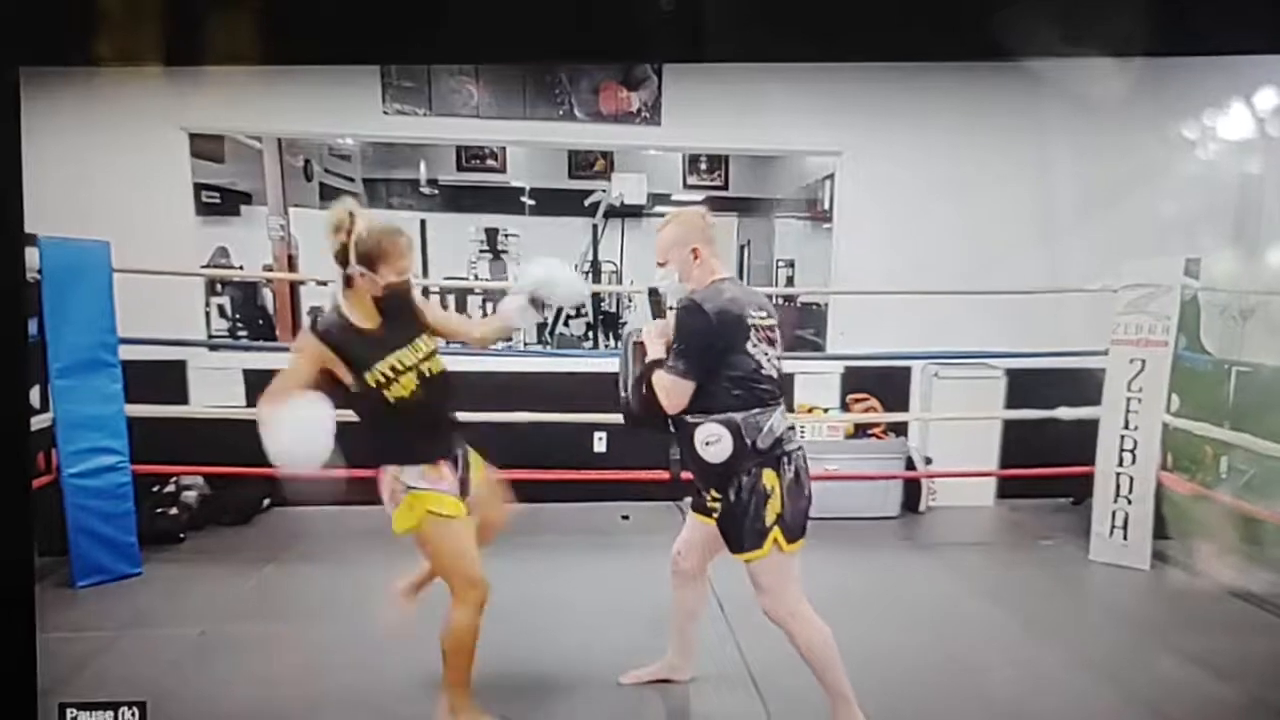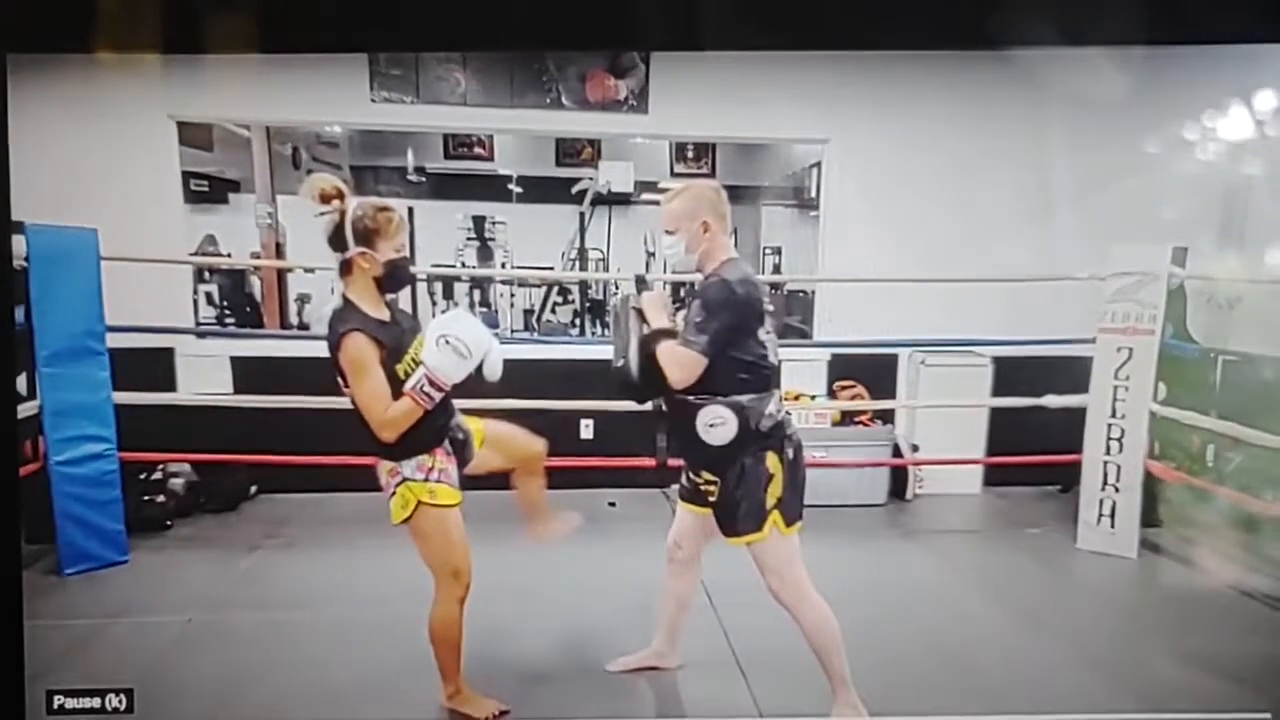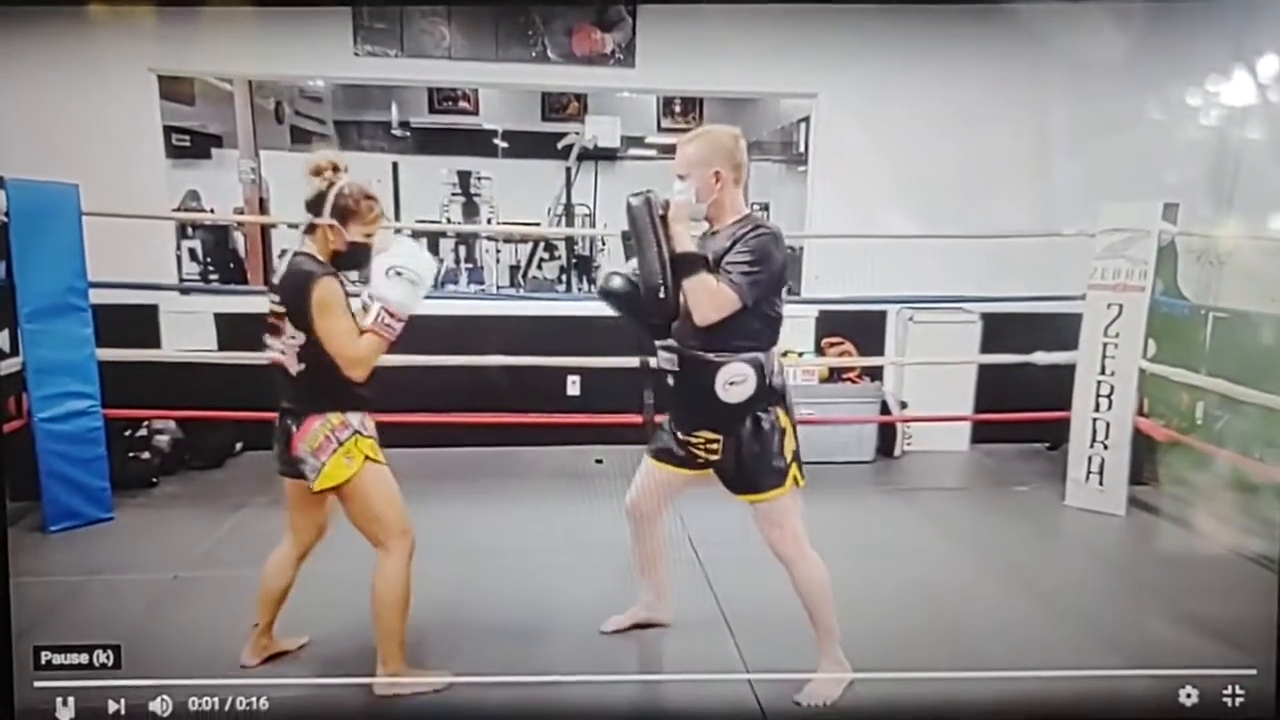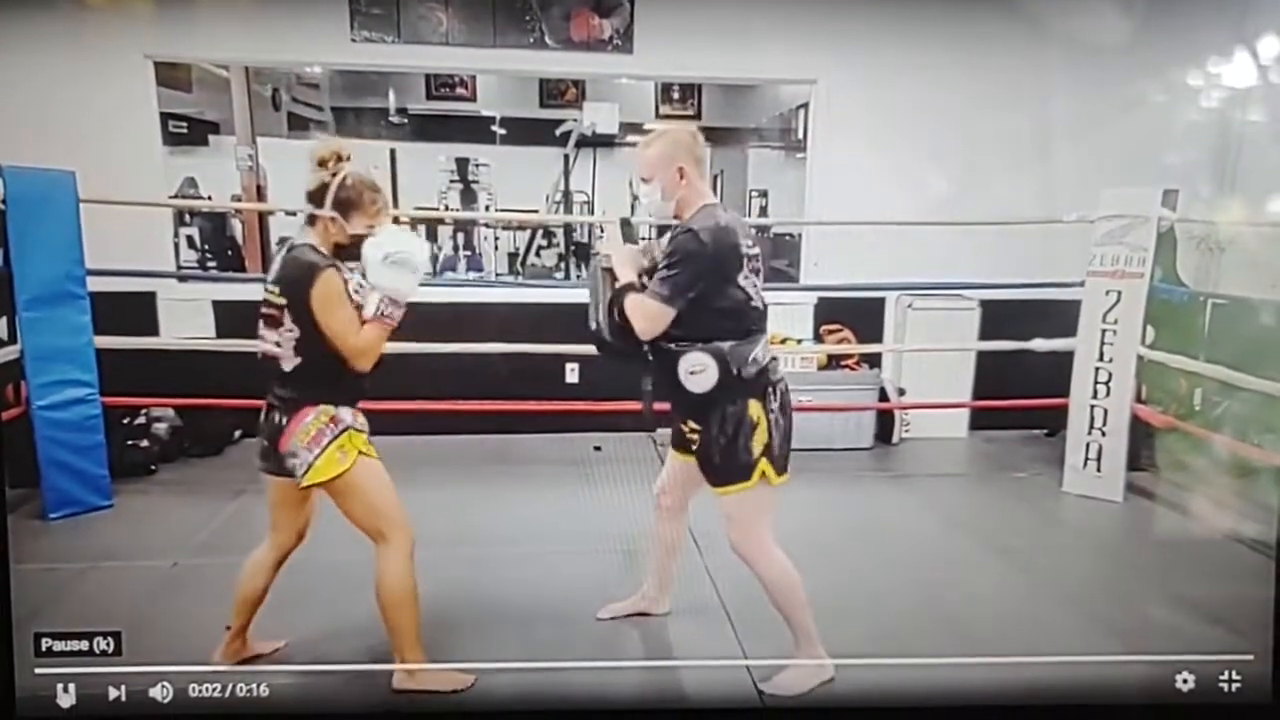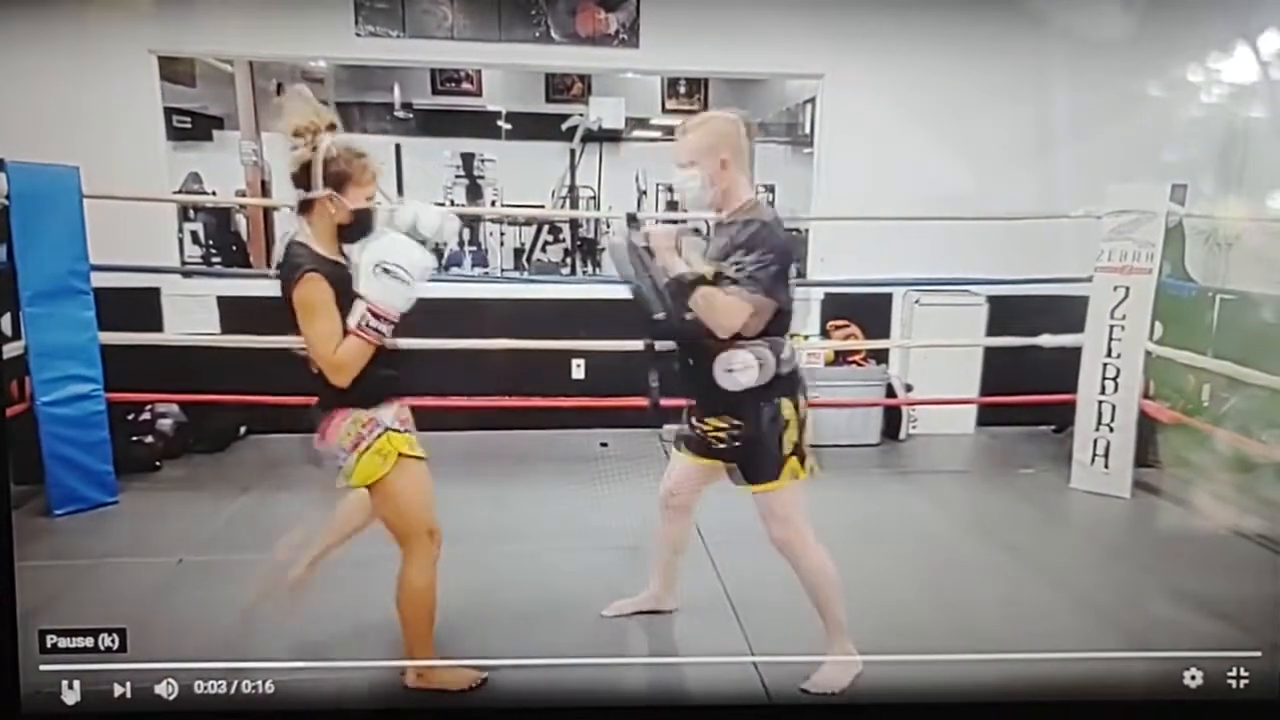
dt=1s
person 1, frame 1
left shoulder: (701, 310)
right shoulder: (750, 302)
left elbow: (672, 400)
left wrist: (658, 354)
right wrist: (676, 347)
left hip: (759, 473)
right hip: (735, 469)
left knee: (781, 605)
right knee: (686, 561)
right ankle: (677, 662)
person 1, frame 2
left shoulder: (726, 290)
right shoulder: (728, 284)
left elbow: (681, 372)
left wrist: (658, 320)
right wrist: (660, 328)
left hip: (755, 457)
right hip: (719, 454)
left knee: (787, 583)
right knee: (681, 549)
right ankle: (664, 649)
person 1, frame 3
left shoulder: (759, 241)
right shoulder: (705, 237)
left elbow: (709, 308)
right elbow: (683, 308)
left wrist: (682, 239)
left hip: (749, 414)
right hip: (692, 406)
left knee: (786, 539)
right knee: (641, 504)
left ankle: (833, 659)
right ankle: (655, 604)
person 1, frame 4
left shoulder: (696, 238)
right shoulder: (728, 227)
left elbow: (648, 324)
left wrist: (626, 273)
right wrist: (649, 275)
left hip: (740, 404)
right hip: (715, 399)
left knee: (750, 539)
right knee: (669, 495)
left ankle: (813, 654)
right ankle: (656, 595)
person 1, frame 5
left shoulder: (763, 231)
right shoulder: (722, 228)
left elbow: (732, 320)
left wrist: (678, 266)
right wrist: (675, 267)
left hip: (765, 405)
right hip: (716, 400)
left knee: (790, 534)
right knee: (674, 495)
left ankle: (843, 649)
right ankle: (660, 592)
person 2, frame 1
left shoulder: (408, 306)
right shoulder: (326, 337)
left elbow: (476, 333)
right elbow: (276, 400)
left wrist: (524, 303)
left hip: (447, 446)
right hip: (412, 475)
left knee: (491, 524)
right knee: (473, 590)
left ankle: (418, 581)
person 2, frame 2
left shoulder: (384, 307)
right shoulder: (354, 335)
right elbow: (387, 425)
left wrist: (461, 348)
right wrist: (440, 372)
left hip: (448, 432)
right hip: (415, 466)
left knee: (533, 449)
right knee: (455, 581)
left ankle: (540, 520)
person 2, frame 3
left shoulder: (293, 271)
right shoulder: (320, 282)
right elbow: (355, 363)
left wrist: (383, 295)
right wrist: (397, 304)
left hip: (298, 426)
right hip: (334, 430)
left knee: (300, 536)
right knee: (397, 541)
left ankle: (260, 641)
right ankle: (392, 669)
person 2, frame 4
left shoulder: (288, 259)
right shoulder: (321, 275)
right elbow: (360, 353)
left wrist: (372, 289)
right wrist: (392, 292)
left hip: (282, 420)
right hip: (323, 426)
left knee: (281, 538)
right knee: (396, 537)
left ankle: (233, 643)
right ankle: (411, 665)
person 2, frame 5
left shoulder: (318, 245)
right shoulder: (311, 274)
left elbow: (359, 269)
right elbow: (342, 369)
left wrist: (407, 237)
right wrist: (378, 302)
left hip: (351, 415)
right hip: (361, 422)
left knee: (378, 504)
right knee: (423, 542)
left ankle: (307, 560)
right ankle: (423, 666)
